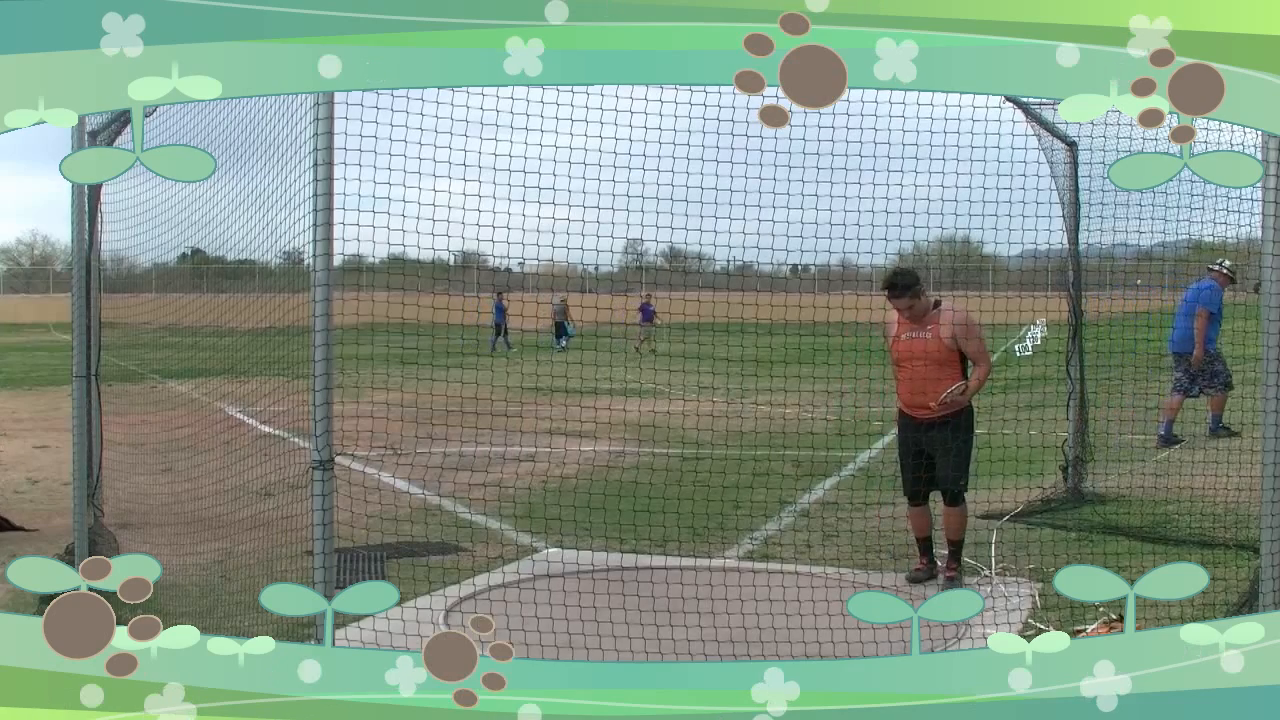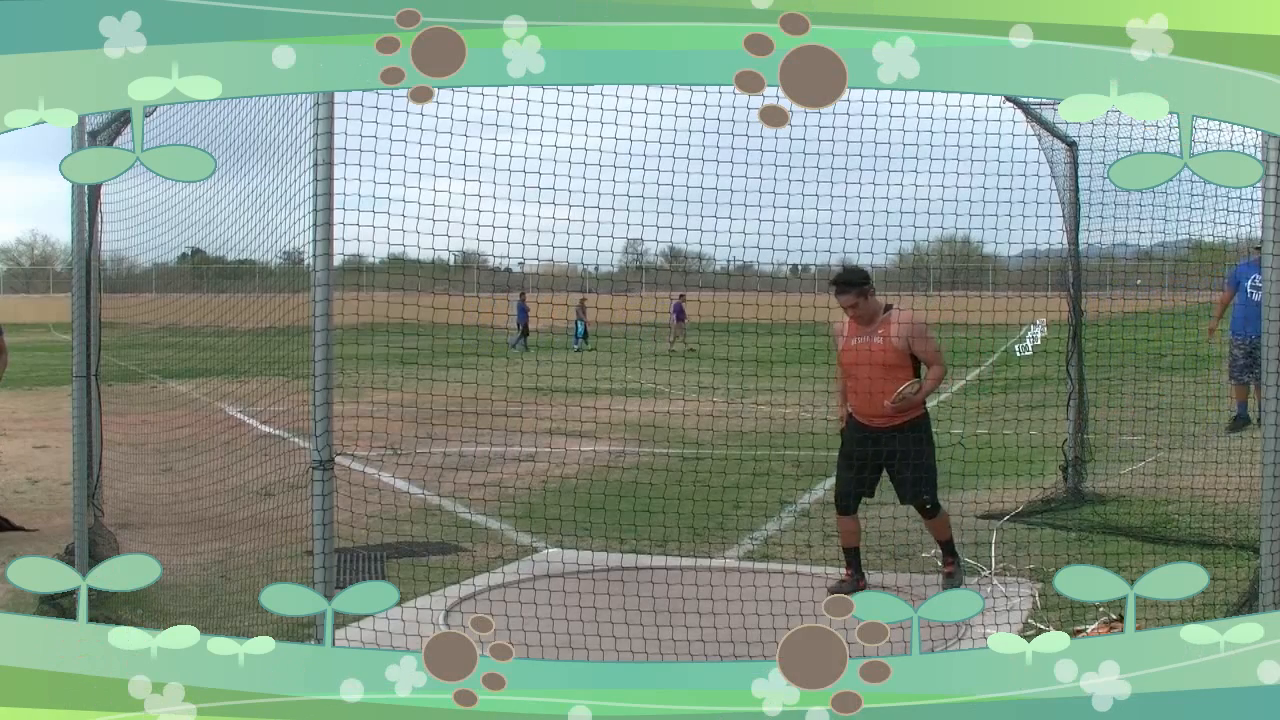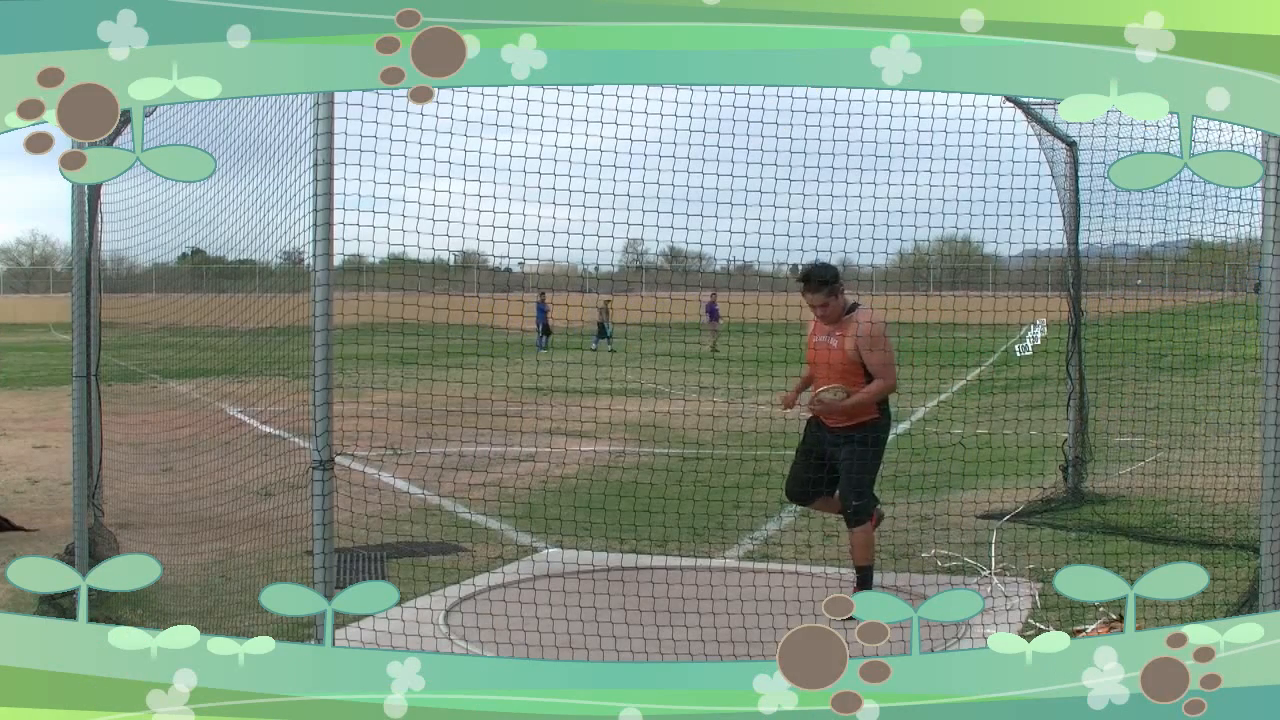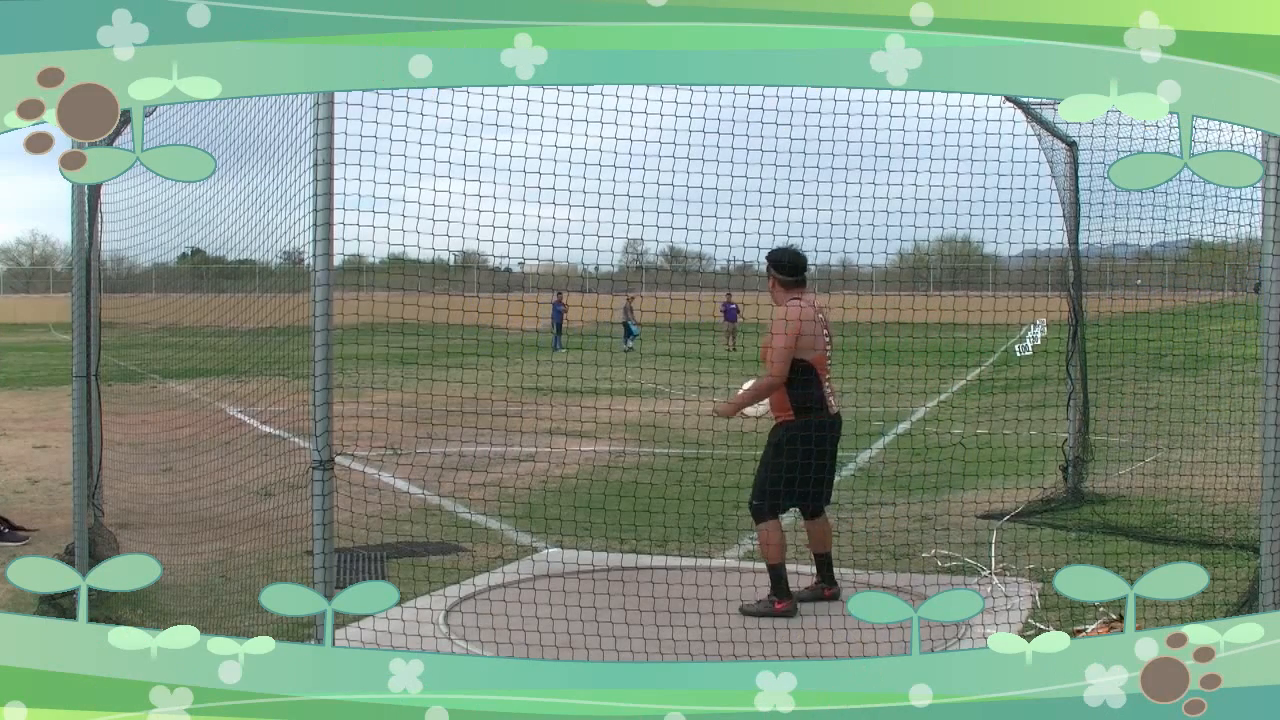
dt=1s
person 1, frame 1
left shoulder: (956, 320)
right shoulder: (893, 324)
left elbow: (983, 364)
left wrist: (965, 395)
left hip: (951, 421)
right hip: (910, 422)
left knee: (952, 489)
right knee: (914, 494)
left ankle: (954, 562)
right ankle: (926, 560)
person 1, frame 2
left shoulder: (906, 324)
right shoulder: (841, 329)
left elbow: (938, 366)
left wrist: (918, 398)
right wrist: (842, 403)
left hip: (907, 428)
right hip: (860, 428)
left knee: (925, 501)
right knee: (844, 499)
left ankle: (951, 561)
right ankle: (854, 574)
person 1, frame 3
left shoulder: (867, 325)
right shoulder: (816, 322)
left elbow: (887, 382)
left wrist: (843, 406)
right wrist: (797, 389)
left hip: (863, 429)
right hip: (823, 424)
left knee: (853, 510)
right knee: (798, 490)
left ankle: (865, 590)
right ankle: (867, 512)
person 1, frame 4
left shoulder: (788, 314)
right shoulder: (813, 311)
left elbow: (775, 377)
left wrist: (737, 404)
right wrist: (751, 398)
left hip: (800, 426)
right hip: (822, 422)
left knee: (764, 508)
right knee: (811, 506)
left ankle: (781, 598)
right ankle: (826, 582)
